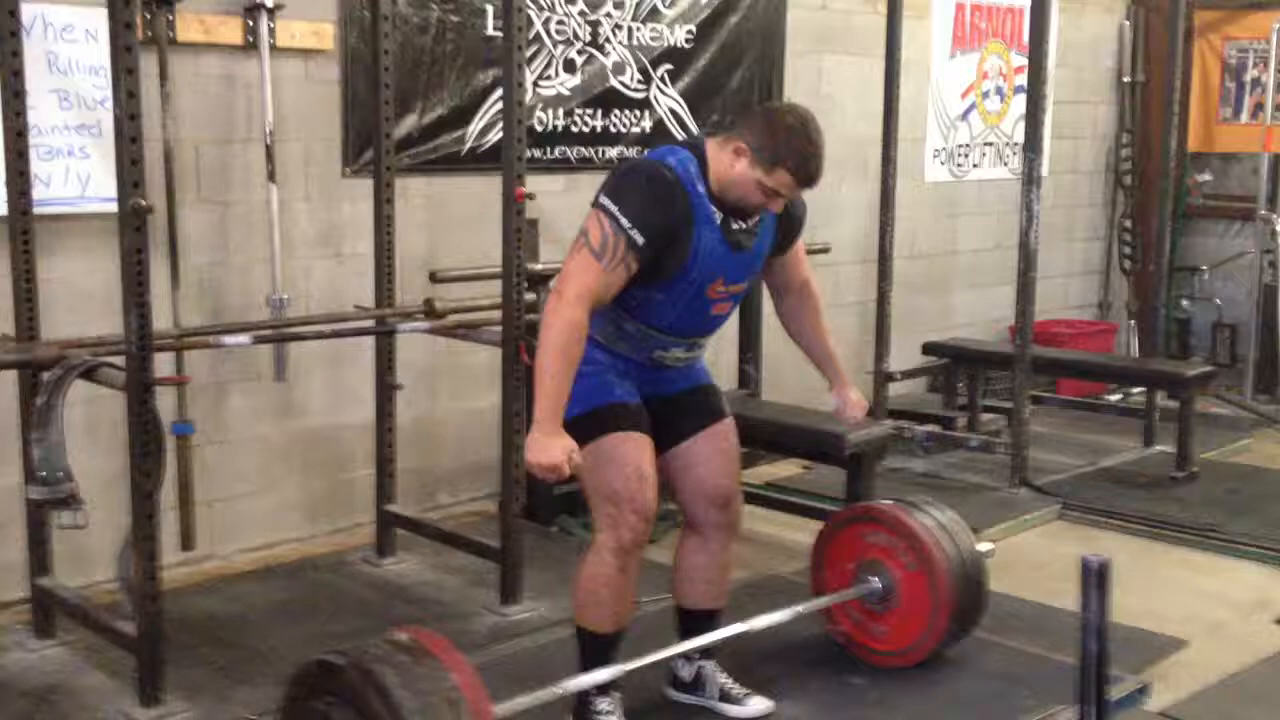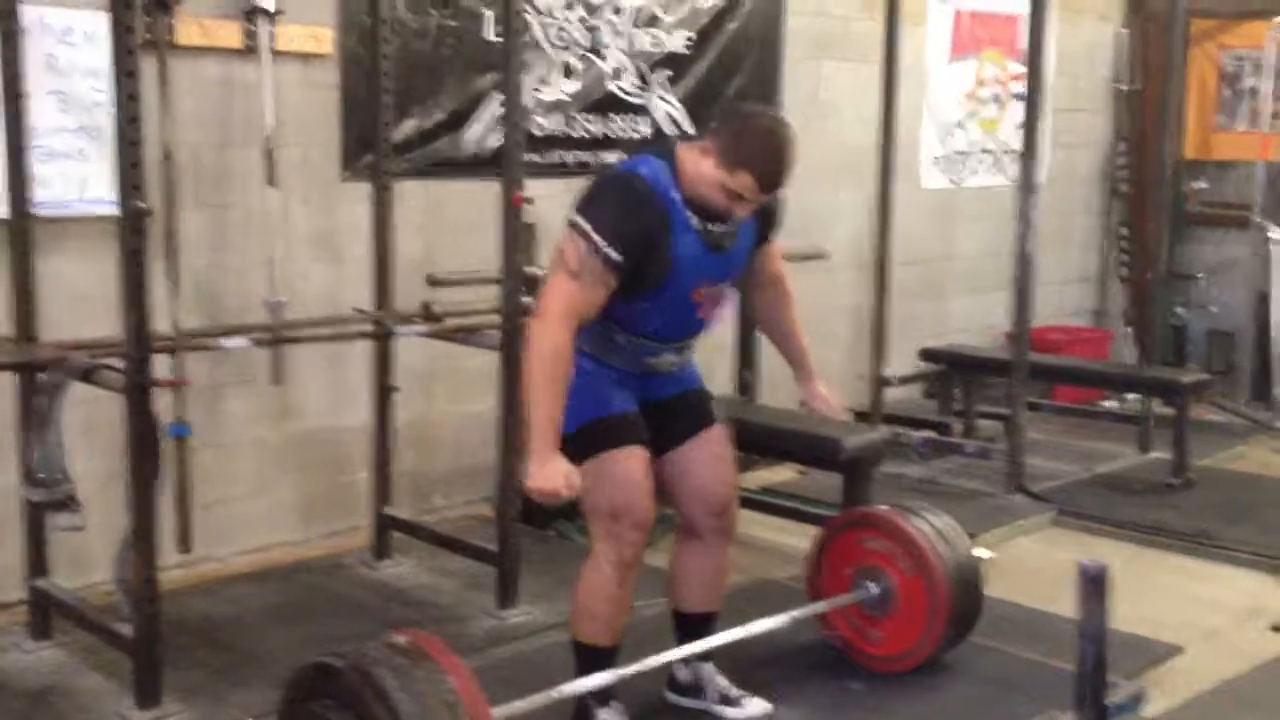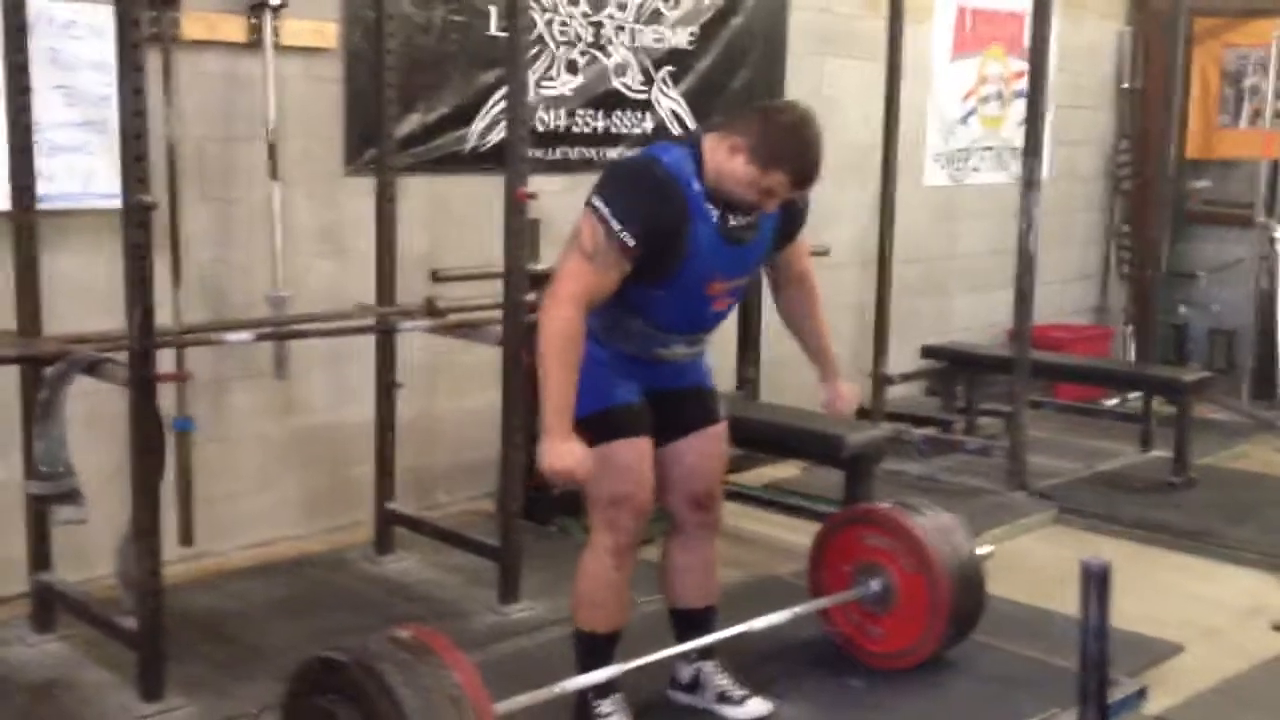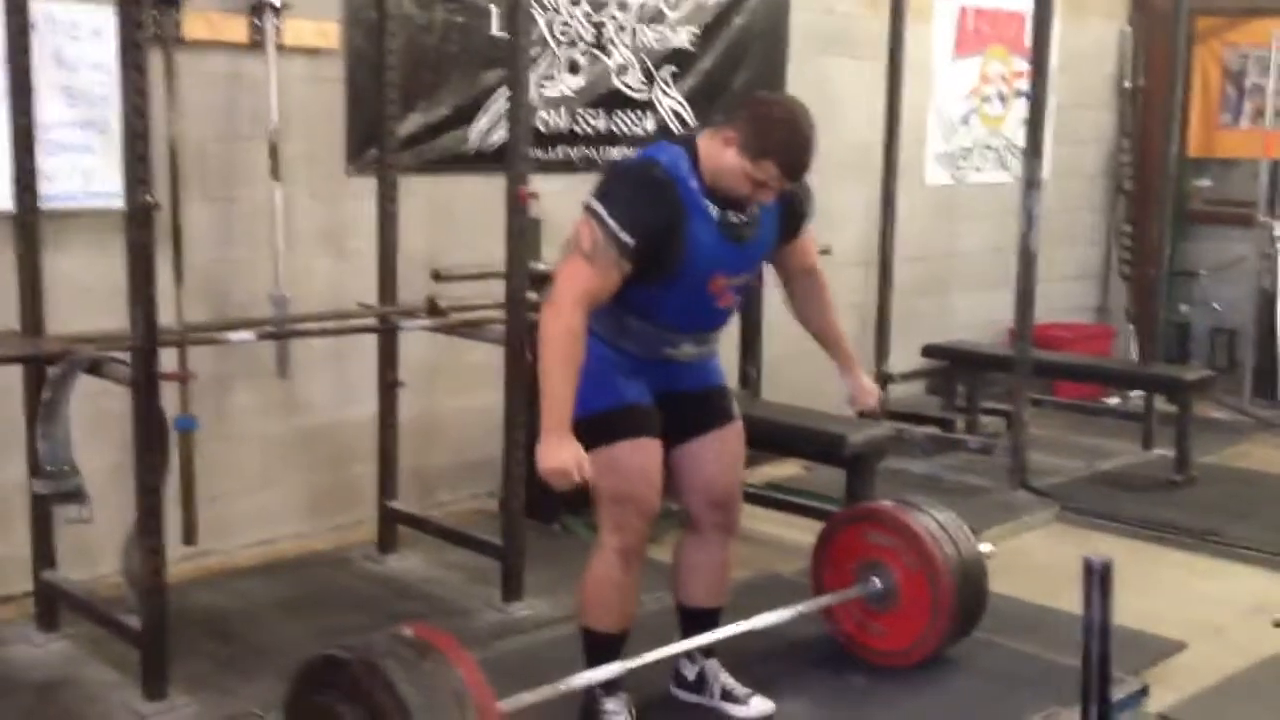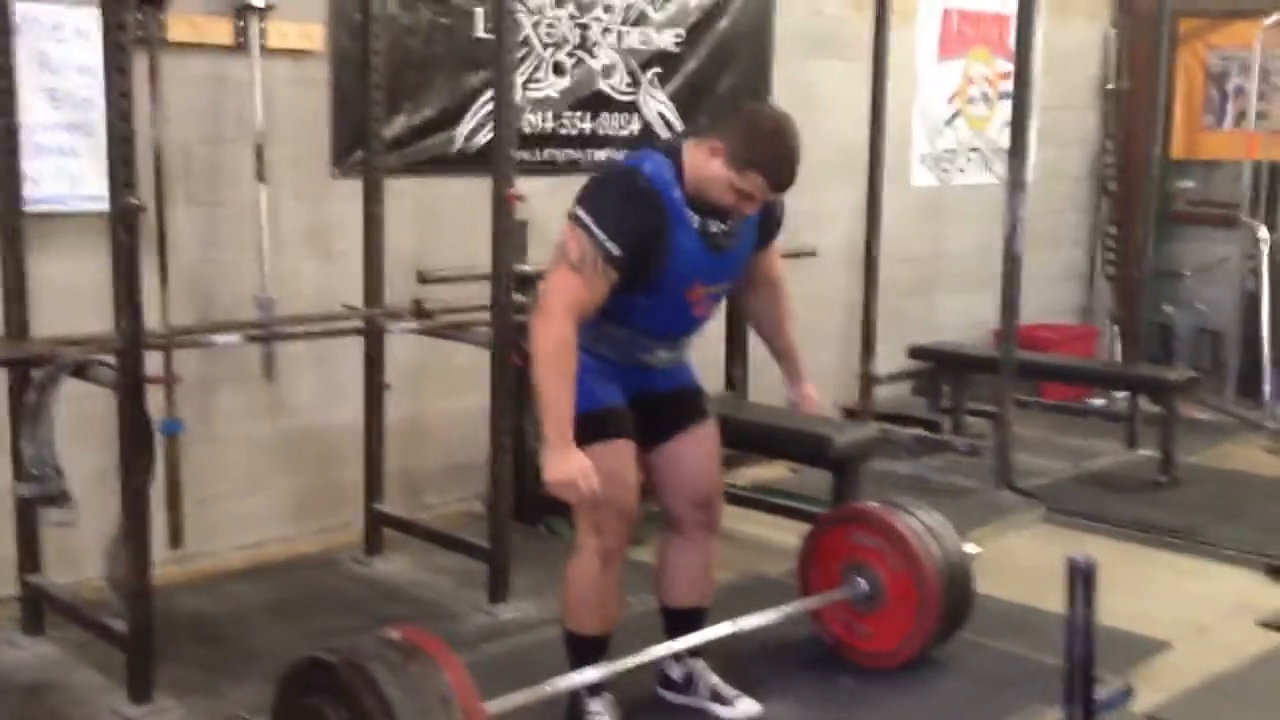
dt=0.5s
person 1, frame 1
left shoulder: (778, 207)
right shoulder: (654, 190)
left elbow: (794, 291)
right elbow: (570, 301)
left wrist: (838, 381)
right wrist: (546, 427)
left hip: (675, 366)
right hip: (601, 364)
left knee: (717, 513)
right knee: (628, 525)
left ankle: (693, 668)
person 1, frame 2
left shoulder: (752, 204)
right shoulder: (628, 200)
left elbow: (767, 286)
right elbow: (552, 321)
left wrist: (806, 375)
right wrist: (543, 453)
left hip: (667, 370)
right hip: (593, 373)
left knee: (713, 518)
right knee: (624, 538)
person 1, frame 3
left shoulder: (778, 199)
right shoulder: (649, 188)
left elbow: (794, 283)
right elbow: (565, 302)
left wrist: (831, 374)
right wrist: (557, 432)
left hip: (678, 362)
right hip: (604, 361)
left knee: (698, 513)
right knee: (621, 525)
left ankle: (694, 669)
person 1, frame 4
left shoulder: (780, 195)
right shoulder: (647, 188)
left elbow: (803, 277)
right elbow: (566, 304)
left wrist: (849, 368)
right wrist: (555, 433)
left hip: (689, 363)
right hip: (613, 362)
left knee: (717, 514)
right knee: (629, 528)
left ankle: (697, 667)
person 1, frame 5
left shoulder: (756, 206)
right shoulder: (631, 197)
left elbow: (763, 287)
right elbow: (555, 315)
left wrist: (796, 378)
right wrist: (558, 445)
left hip: (663, 365)
right hip: (590, 365)
left knee: (699, 512)
right knee: (608, 529)
left ankle: (684, 668)
